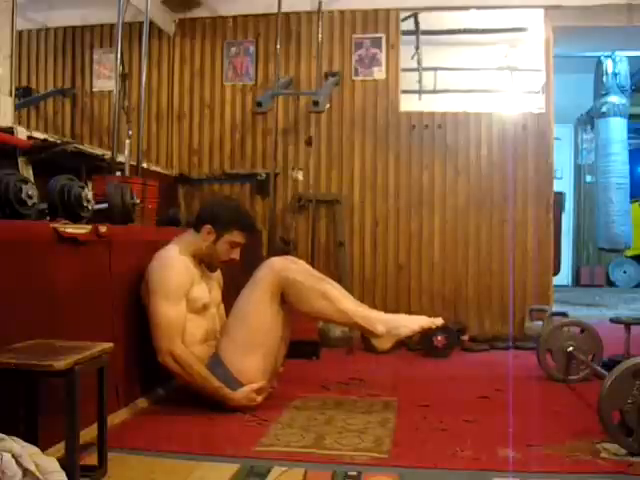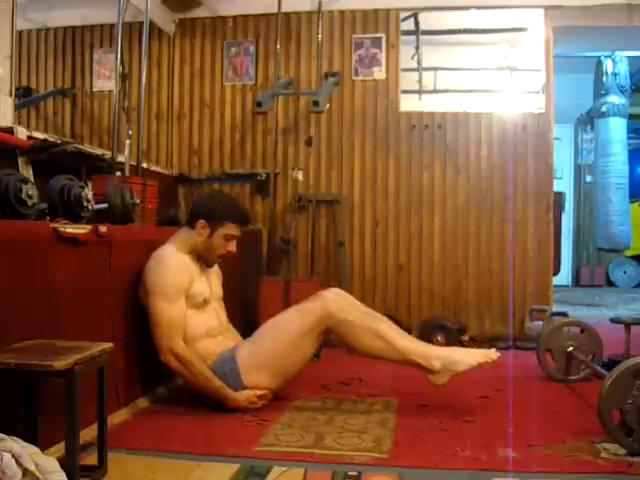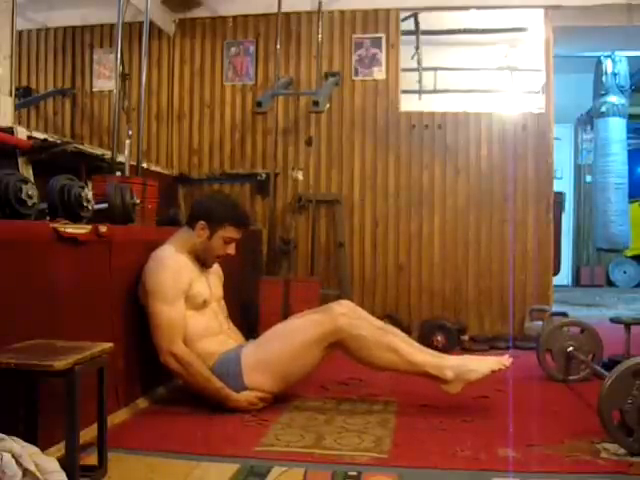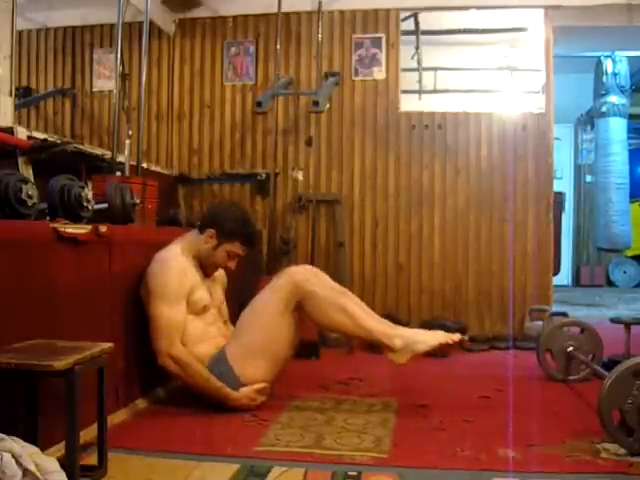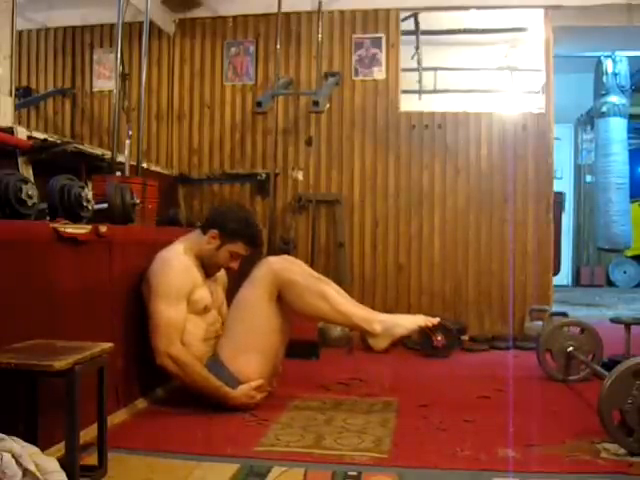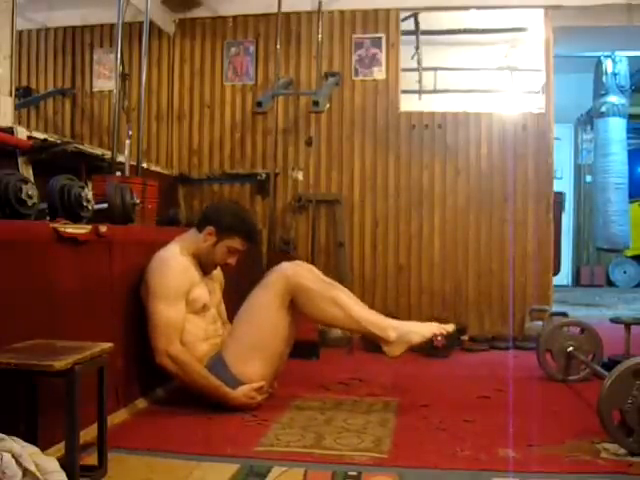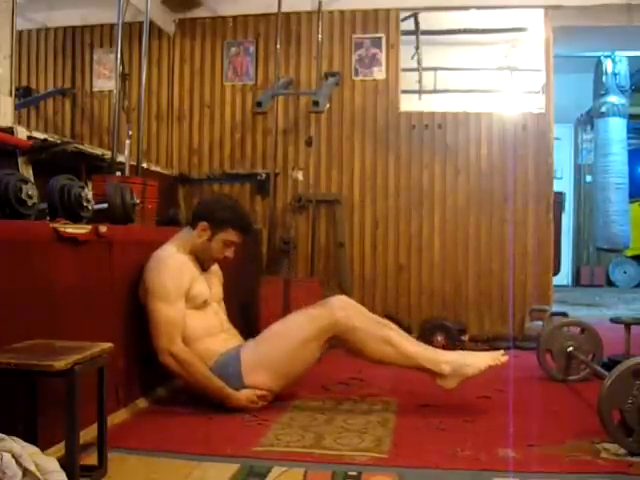
dt=0.7s
person 1, frame 1
left shoulder: (207, 266)
right shoulder: (170, 266)
right elbow: (168, 351)
left wrist: (264, 365)
right wrist: (228, 396)
left hip: (231, 367)
right hip: (223, 377)
left knee: (286, 272)
right knee: (277, 269)
left ankle: (377, 324)
right ankle: (379, 325)
person 1, frame 2
left shoulder: (206, 264)
right shoulder: (167, 265)
right elbow: (171, 351)
left wrist: (258, 357)
right wrist: (229, 396)
left hip: (235, 363)
right hip: (225, 375)
left knee: (331, 302)
right knee: (329, 305)
left ankle: (431, 358)
right ankle: (434, 360)
person 1, frame 3
left shoulder: (208, 266)
right shoulder: (166, 266)
right elbow: (171, 352)
left wrist: (256, 357)
right wrist: (228, 397)
left hip: (237, 362)
right hip: (225, 375)
left knee: (341, 310)
right knee: (337, 320)
left ankle: (443, 365)
right ankle: (446, 369)
person 1, frame 4
left shoulder: (211, 268)
right shoulder: (169, 268)
right elbow: (168, 354)
left wrist: (258, 357)
right wrist: (228, 396)
left hip: (232, 365)
right hip: (223, 376)
left knee: (305, 277)
right knee: (296, 278)
left ankle: (394, 338)
right ankle: (396, 340)
person 1, frame 5
left shoulder: (212, 269)
right shoulder: (173, 266)
right elbow: (166, 353)
left wrist: (265, 364)
right wrist: (227, 395)
left hip: (229, 369)
right hip: (220, 377)
left knee: (284, 268)
right knee: (274, 269)
left ankle: (374, 324)
right ankle: (376, 326)
person 1, frame 6
left shoulder: (208, 268)
right shoulder: (170, 266)
right elbow: (166, 353)
left wrist: (263, 363)
right wrist: (228, 395)
left hip: (231, 366)
right hip: (222, 377)
left knee: (298, 274)
right knee: (287, 276)
left ankle: (387, 331)
right ankle: (391, 333)
person 1, frame 7
left shoulder: (207, 266)
right shoulder: (167, 266)
right elbow: (169, 351)
left wrist: (258, 356)
right wrist: (228, 396)
left hip: (237, 361)
right hip: (227, 374)
left knee: (338, 308)
right knee: (336, 313)
left ankle: (440, 362)
right ankle: (443, 366)
